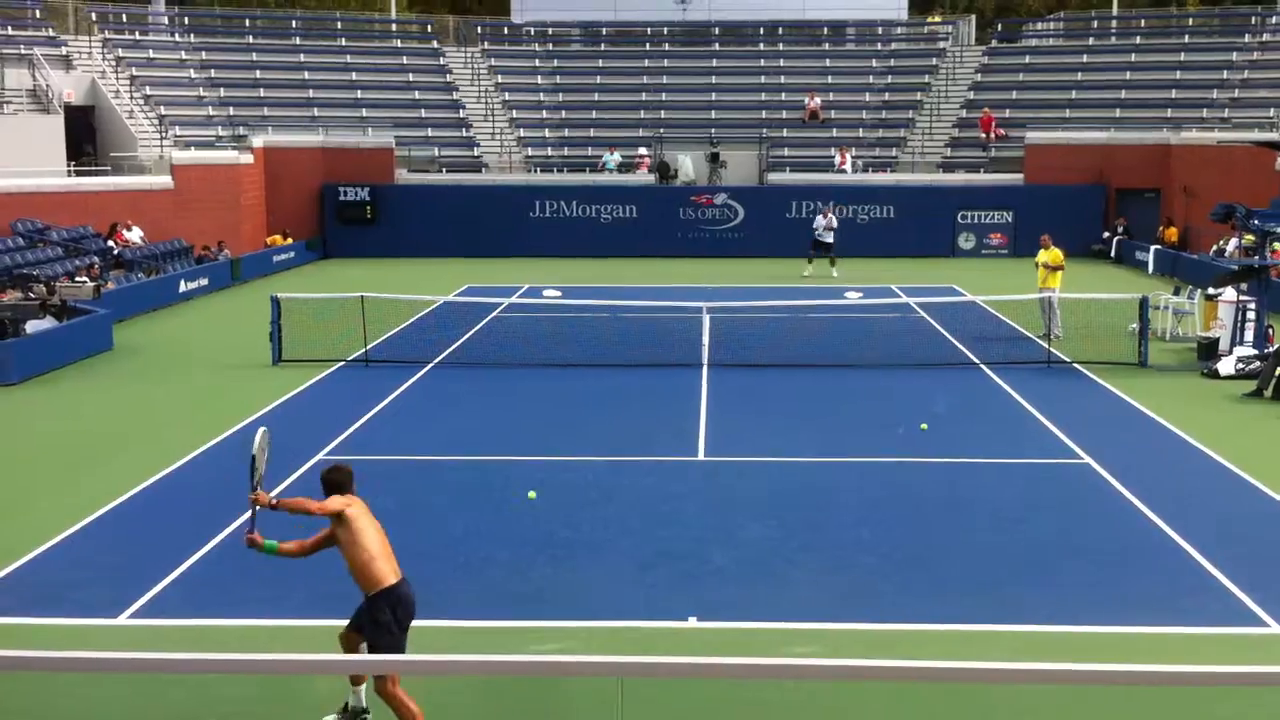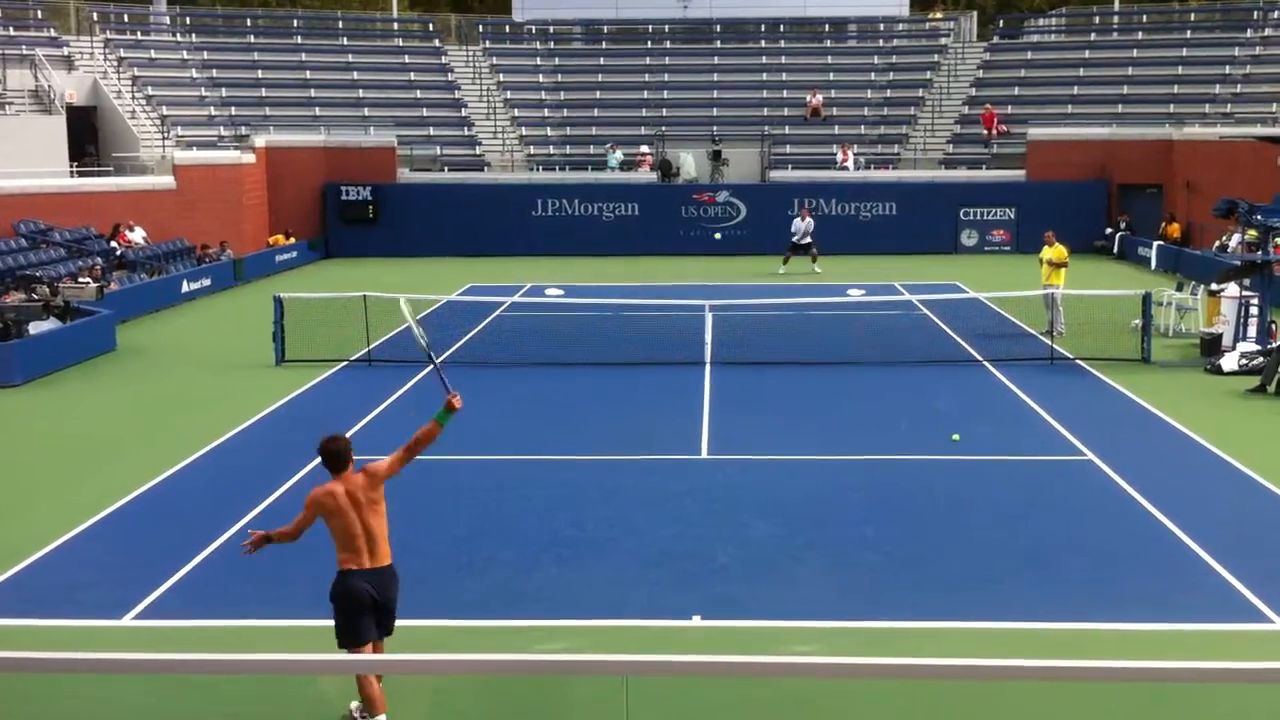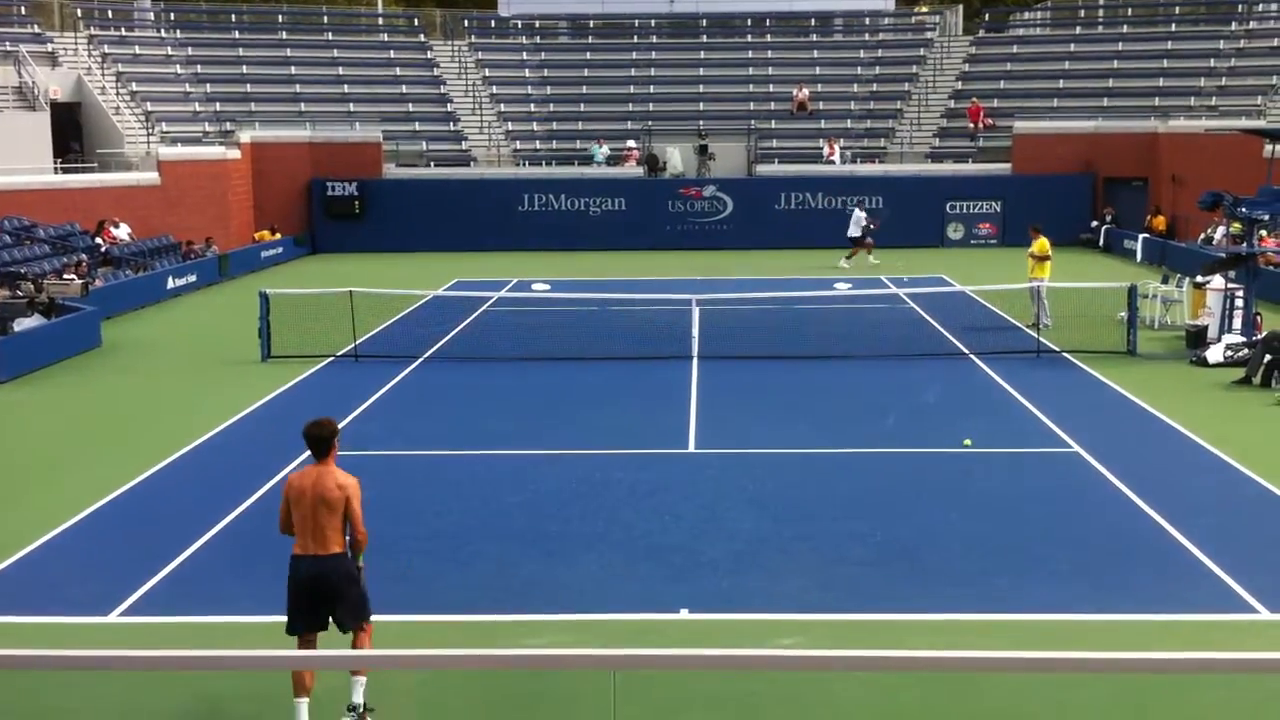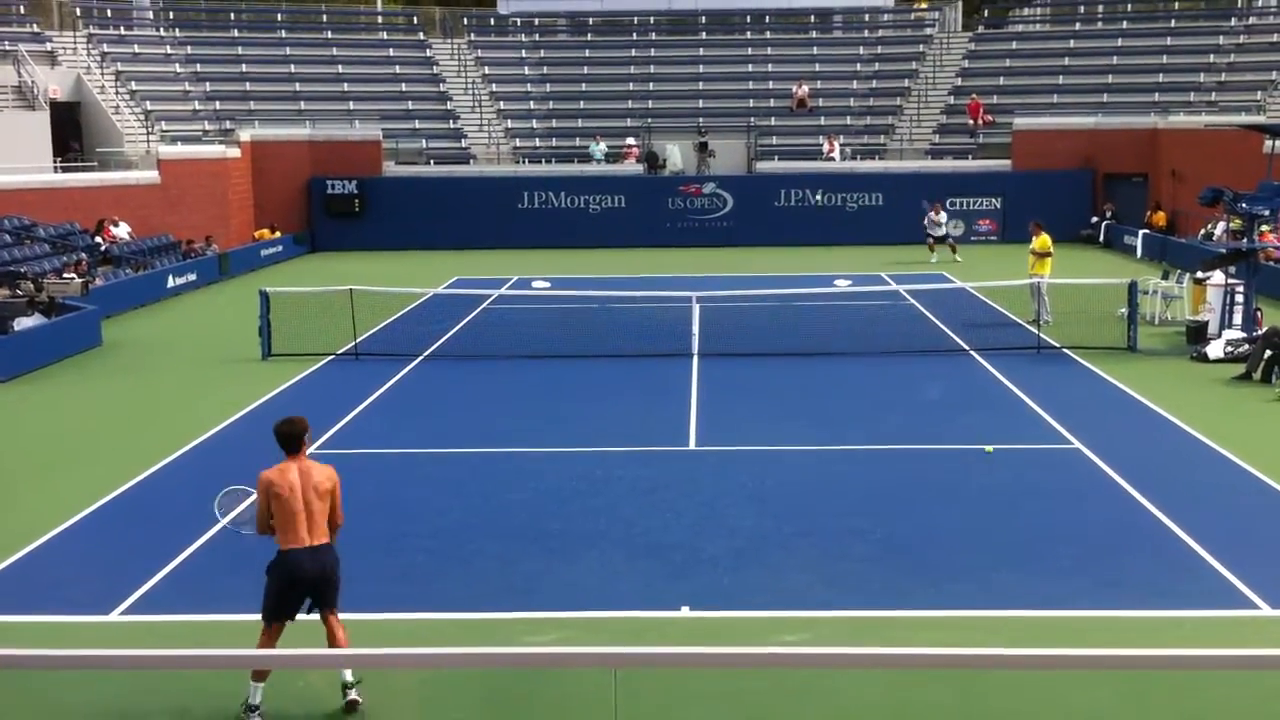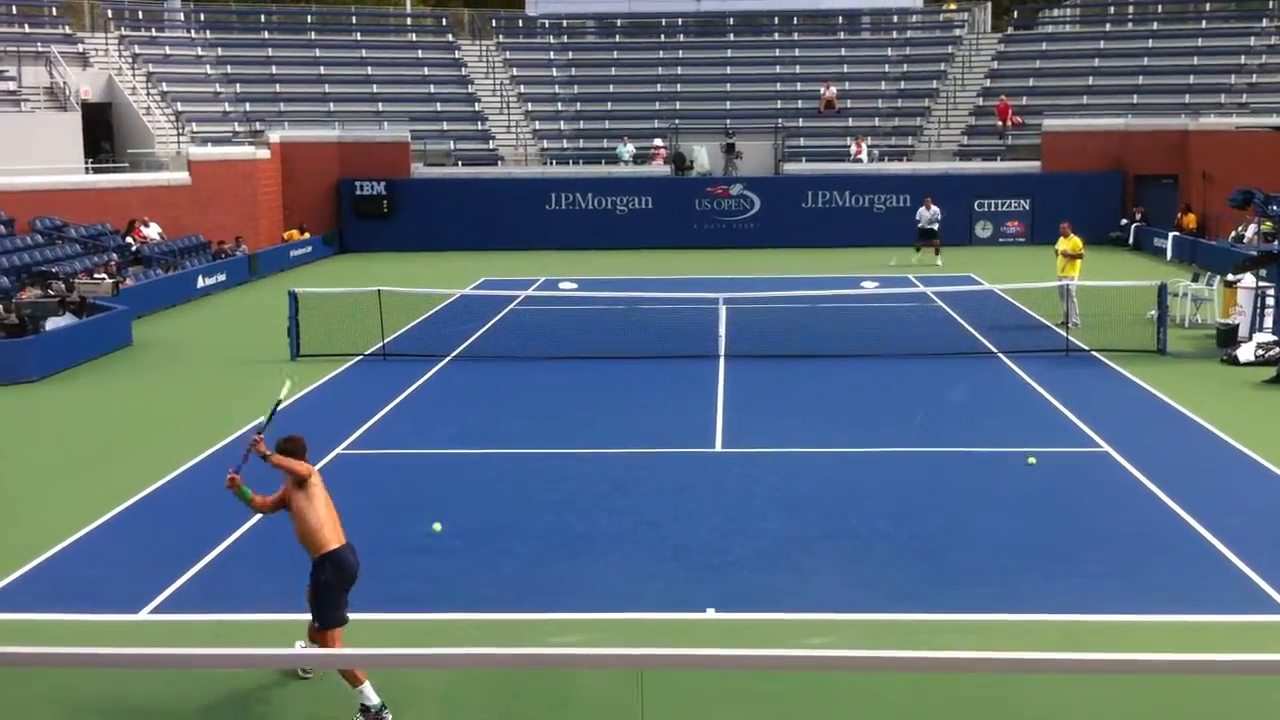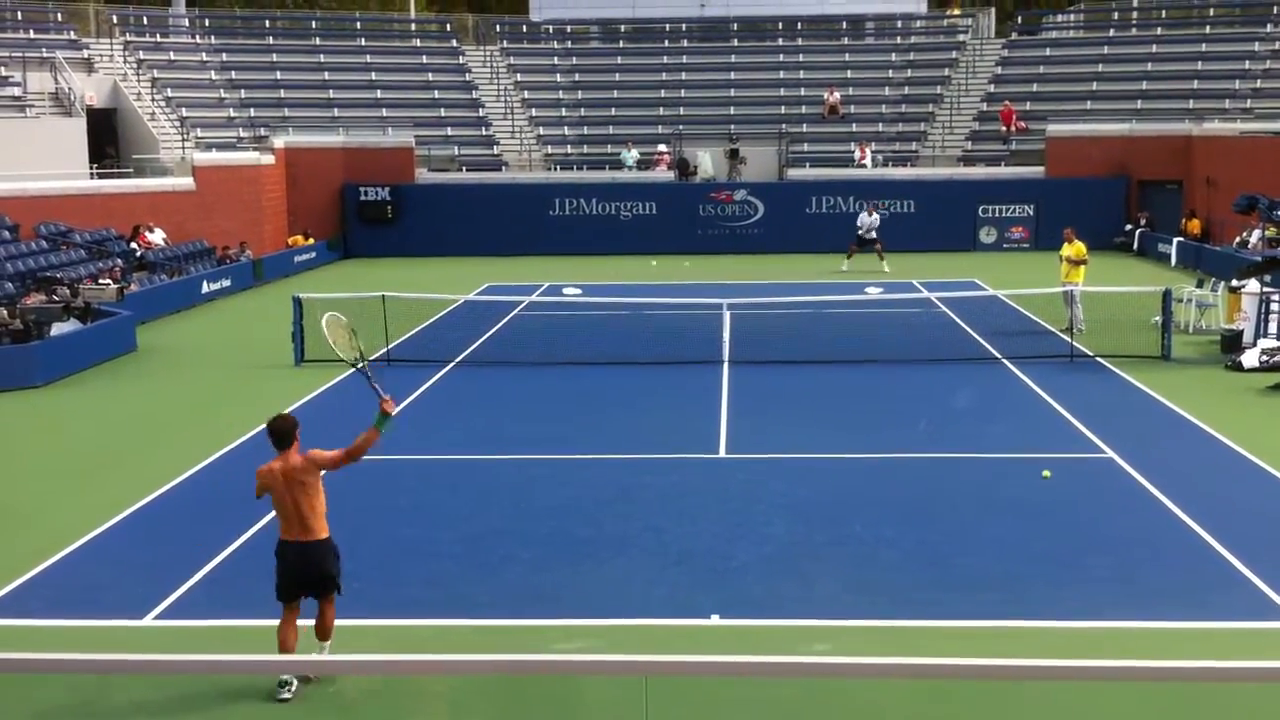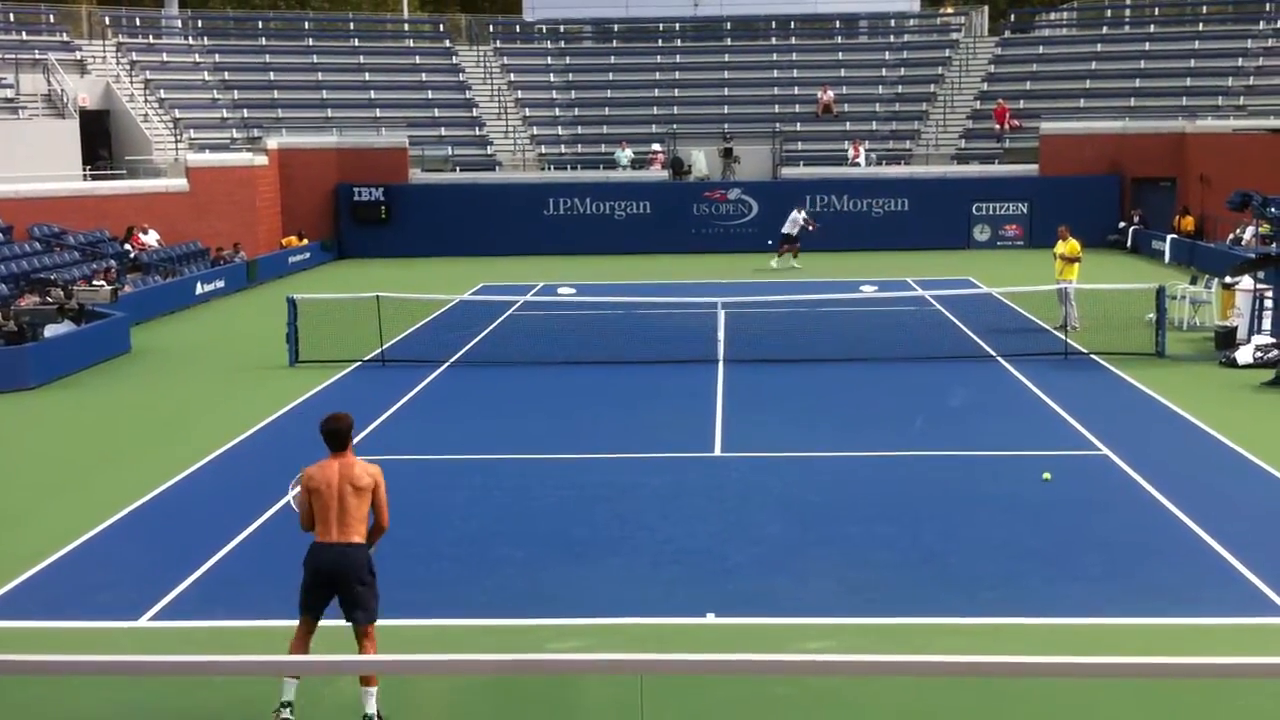
dt=0.7s
person 1, frame 1
left shoulder: (347, 504)
right shoulder: (337, 525)
left elbow: (314, 507)
right elbow: (303, 548)
left wrist: (272, 503)
right wrist: (264, 545)
left hip: (389, 599)
right hip: (384, 595)
left knee: (386, 685)
right knee: (349, 638)
person 1, frame 2
left shoulder: (320, 496)
right shoulder: (371, 477)
left elbow: (292, 533)
right elbow: (412, 448)
left wrist: (265, 537)
right wrist: (445, 412)
left hip: (352, 583)
right hip: (386, 577)
right knee: (375, 645)
person 1, frame 3
left shoulder: (292, 481)
right shoulder: (347, 482)
left elbow: (285, 527)
right elbow: (359, 534)
right wrist: (356, 561)
left hip: (301, 566)
right hip: (335, 566)
left knee: (305, 646)
right knee: (362, 631)
person 1, frame 4
left shoulder: (268, 478)
right shoulder: (328, 474)
left elbow: (262, 528)
left hip: (287, 562)
right hip: (323, 556)
left knee: (270, 633)
right knee: (331, 617)
right ankle: (348, 688)
person 1, frame 5
left shoulder: (305, 473)
right shoulder: (291, 487)
left elbow: (298, 469)
right elbow: (263, 504)
left wrist: (266, 455)
right wrist: (240, 489)
left hip: (333, 562)
right hip: (339, 557)
left knee: (329, 642)
right knee: (316, 602)
person 1, frame 6
left shoulder: (264, 473)
right shoulder: (309, 461)
right elbow: (353, 454)
right wrist: (383, 418)
left hip: (288, 550)
right hip: (320, 548)
left knee: (289, 613)
right knee: (326, 604)
left ankle: (285, 680)
person 1, frame 7
left shoulder: (311, 475)
right shoulder: (371, 472)
left elbow: (305, 524)
right elbow: (383, 523)
left hip: (319, 555)
right hip: (354, 557)
left knee: (304, 631)
right knee: (366, 638)
